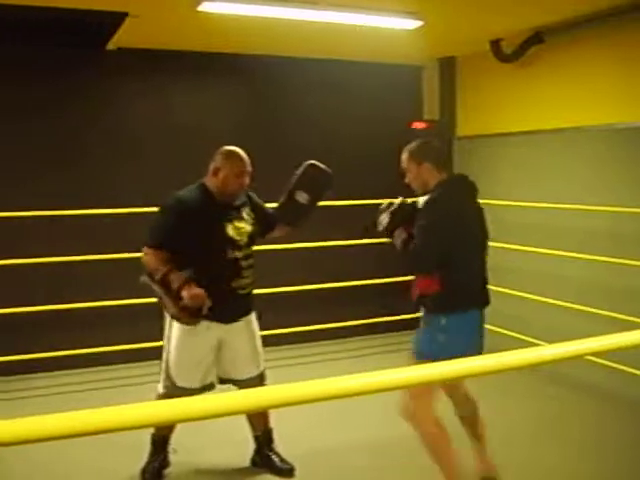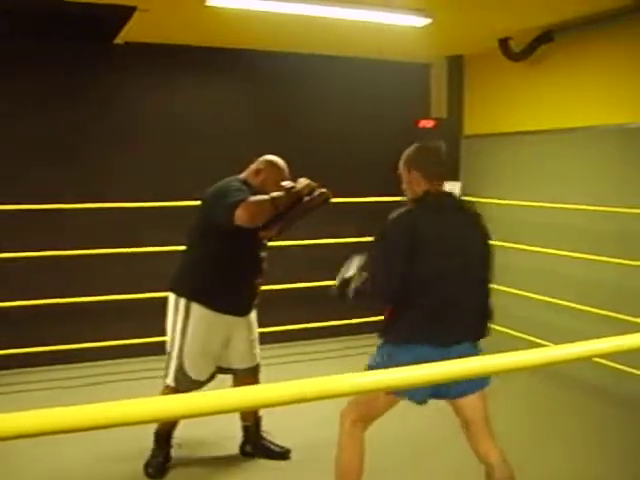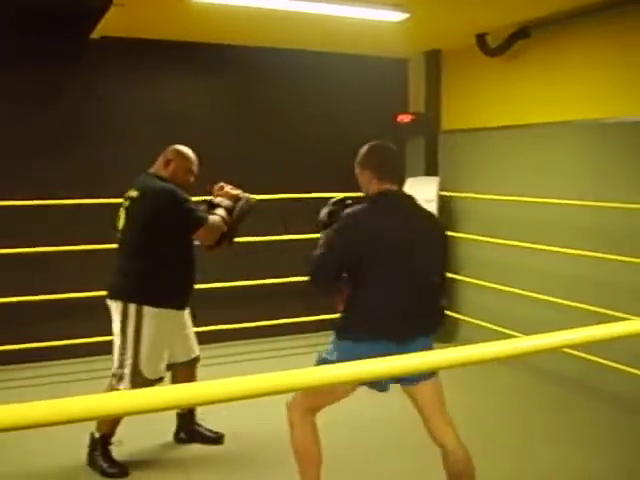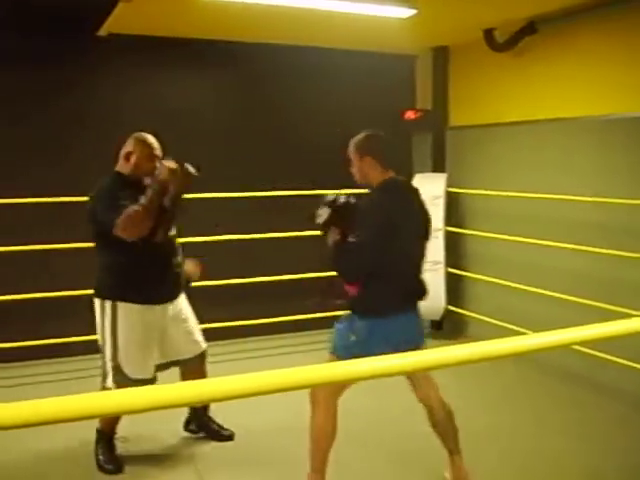
dt=1s
person 1, frame 1
left shoulder: (439, 203)
right shoulder: (461, 199)
left elbow: (420, 258)
left wrist: (397, 228)
right wrist: (408, 224)
left hip: (448, 315)
right hip: (465, 309)
left knee: (418, 409)
right knee: (454, 386)
person 1, frame 2
left shoulder: (404, 223)
right shoulder: (472, 222)
left elbow: (383, 288)
left wrist: (354, 281)
left hip: (409, 345)
right hip: (461, 346)
left knee: (351, 422)
right knee: (485, 444)
person 1, frame 3
left shoulder: (355, 221)
right shoulder: (429, 223)
left elbow: (323, 278)
left wrist: (330, 233)
left hip: (362, 341)
right hip: (415, 340)
left knee: (300, 411)
right knee: (444, 431)
person 1, frame 4
left shoulder: (376, 207)
right shoulder: (412, 202)
left elbow: (353, 268)
left wrist: (333, 232)
right wrist: (355, 225)
left hip: (372, 319)
right hip: (406, 313)
left knee: (323, 397)
right knee: (427, 392)
person 2, frame 1
left shoulder: (246, 201)
right shoulder: (184, 205)
left elbow: (276, 228)
right elbow: (151, 255)
right wrist: (181, 286)
left hip: (239, 312)
right hip: (194, 316)
left knee: (253, 380)
right knee: (177, 387)
left ankle: (264, 449)
right ankle: (158, 453)
person 2, frame 2
left shoulder: (251, 198)
right shoulder: (230, 191)
right elbow: (249, 216)
right wrist: (291, 195)
left hip: (238, 304)
right hip: (199, 301)
left knee: (247, 369)
right knee: (183, 377)
left ankle: (252, 438)
right ankle: (161, 445)
person 2, frame 3
left shoulder: (148, 191)
right shoulder: (164, 194)
left elbow: (192, 227)
right elbow: (209, 234)
left wrist: (216, 204)
right wrist: (225, 205)
left hip: (168, 299)
right hip: (142, 302)
left knee: (186, 361)
right knee: (132, 378)
left ankle: (186, 425)
right ankle: (98, 447)
person 2, frame 4
left shoulder: (149, 189)
right shoulder: (109, 193)
right elbow: (132, 231)
left wrist: (181, 264)
right wrist: (157, 189)
left hip: (170, 295)
right hip: (126, 301)
left knee: (195, 355)
right knee: (123, 378)
left ankle: (198, 417)
right ankle: (104, 441)
